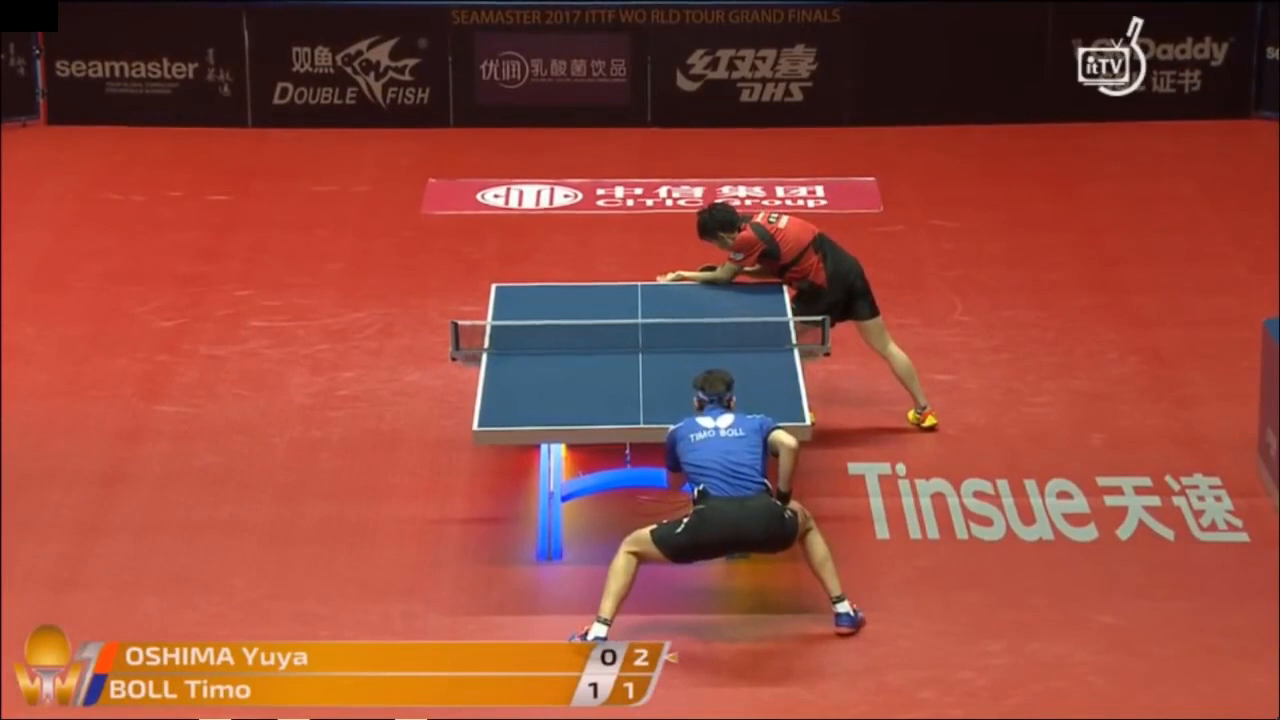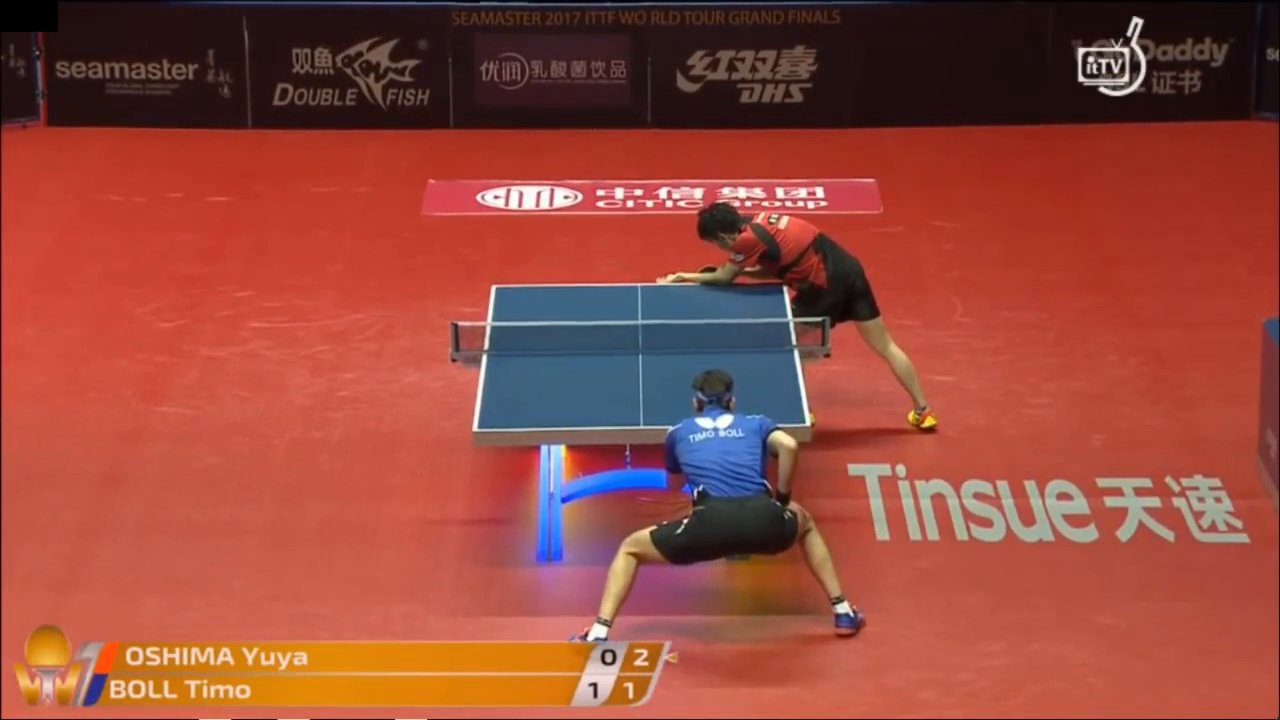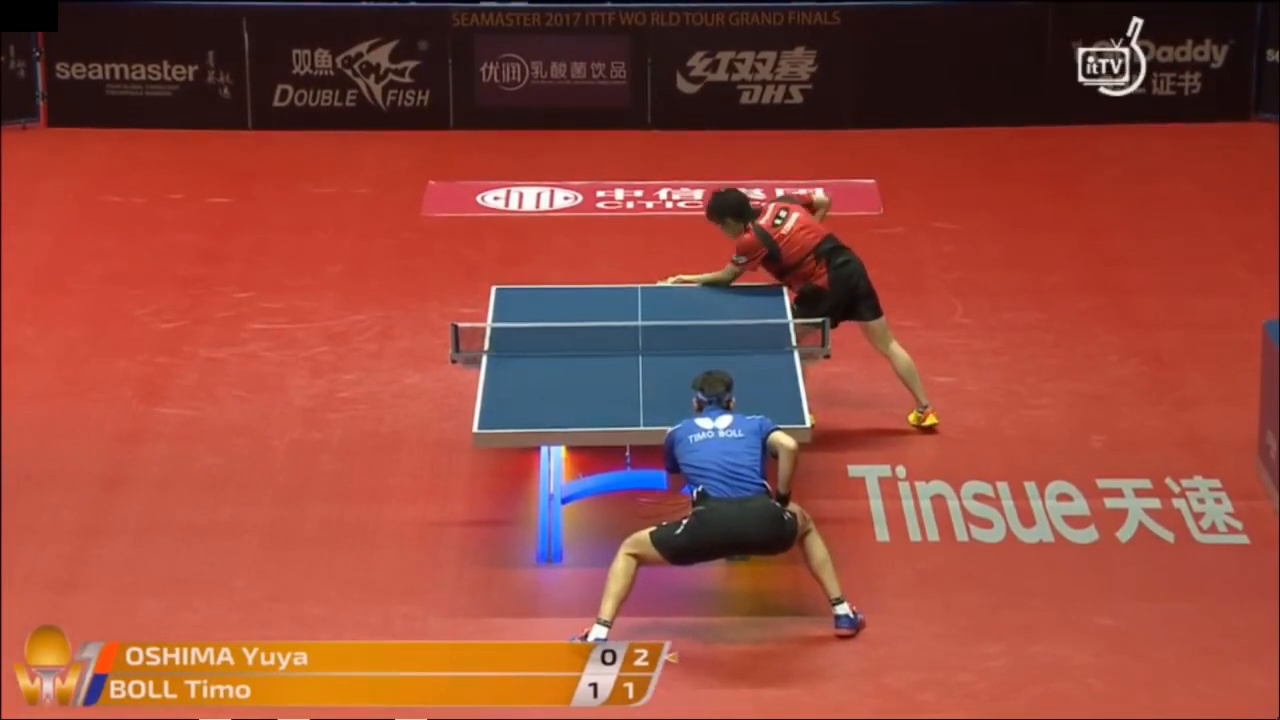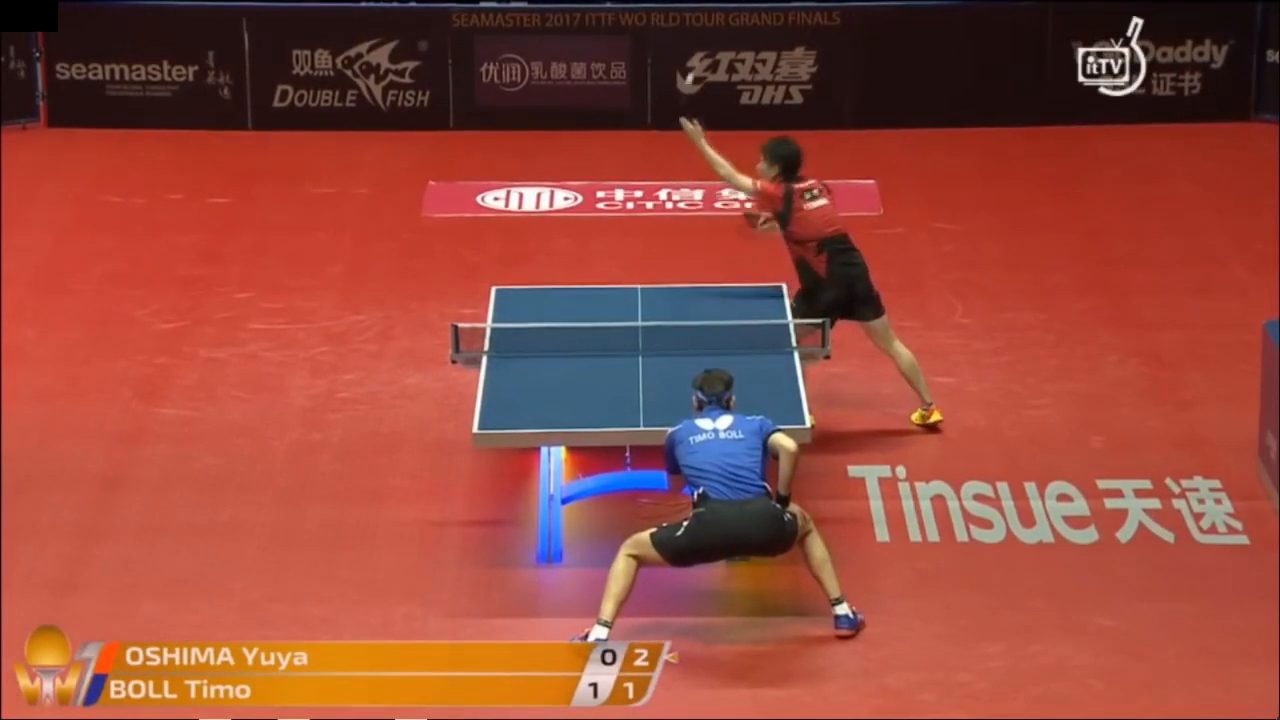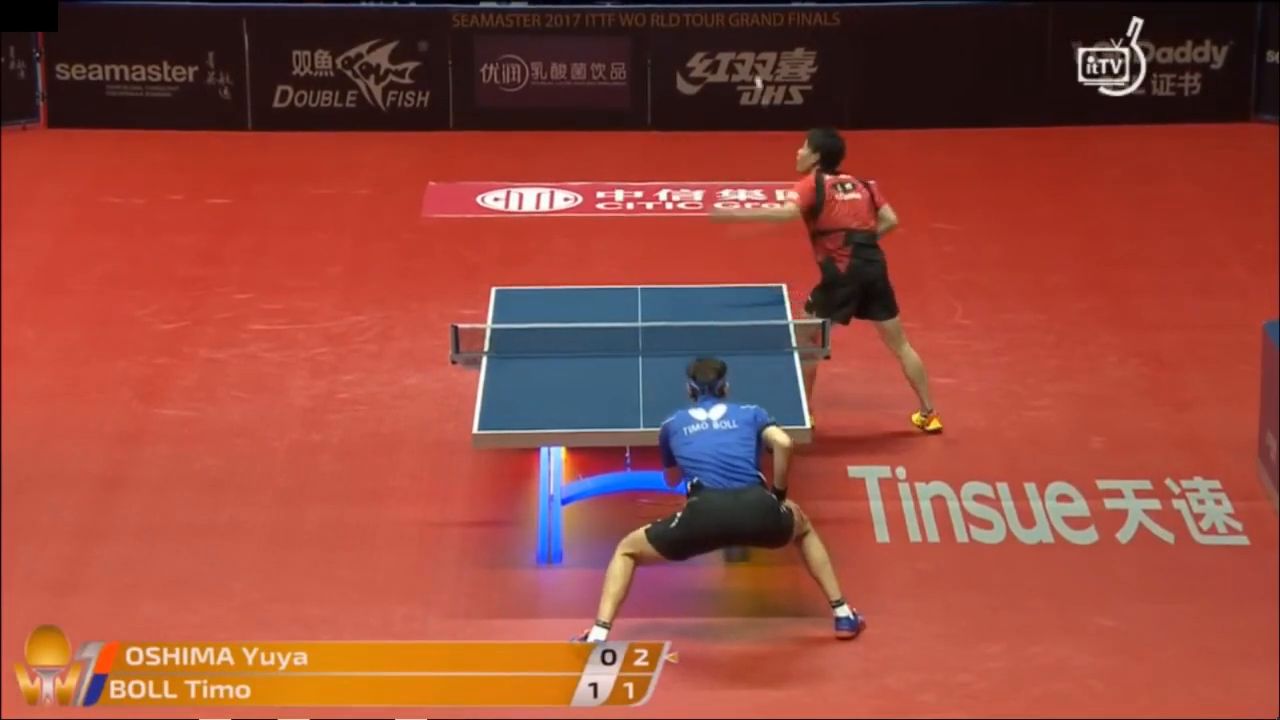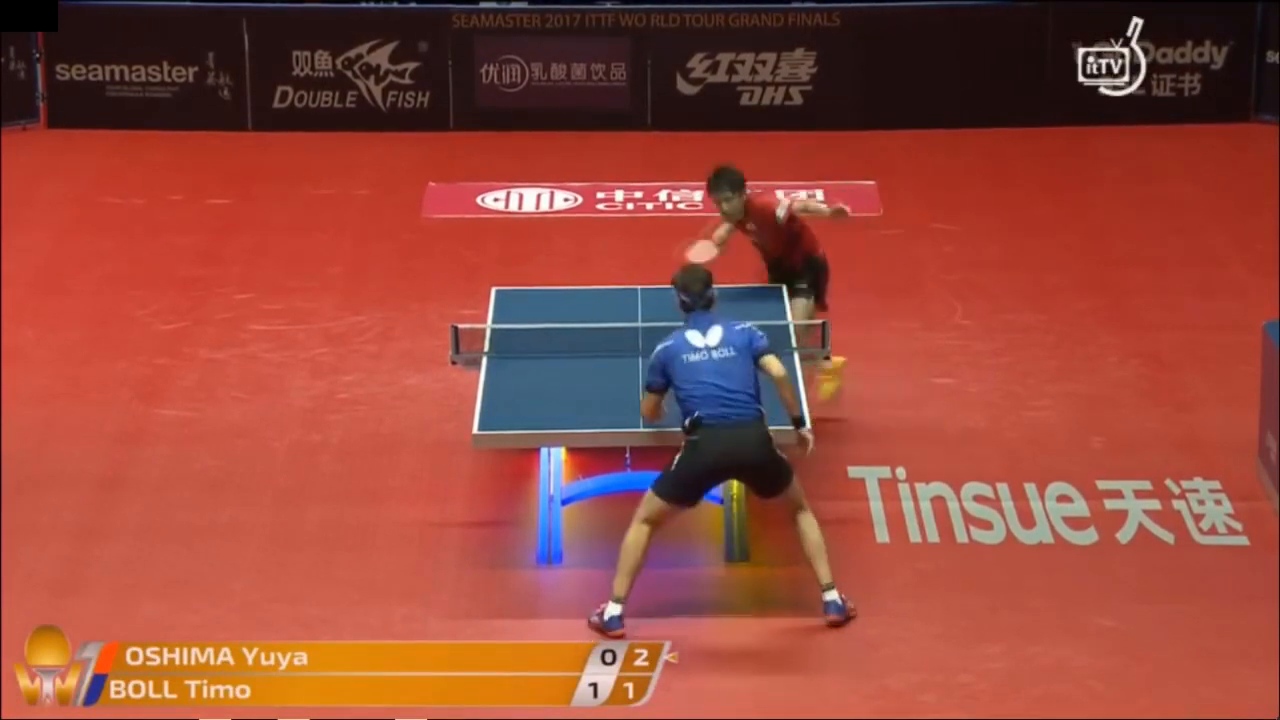
dt=0.5s
person 1, frame 1
left shoulder: (679, 432)
right shoulder: (757, 423)
right elbow: (789, 444)
right wrist: (783, 497)
left hip: (710, 523)
right hip: (763, 520)
left knee: (630, 548)
right knee: (805, 523)
left ankle: (597, 634)
right ankle: (843, 613)
person 1, frame 2
left shoulder: (679, 432)
right shoulder: (755, 423)
right elbow: (788, 445)
right wrist: (782, 498)
left hip: (710, 524)
right hip: (762, 521)
left knee: (629, 549)
right knee: (804, 524)
left ankle: (598, 635)
right ankle: (843, 614)
person 1, frame 3
left shoulder: (678, 433)
right shoulder: (755, 423)
right elbow: (788, 446)
right wrist: (782, 499)
left hip: (709, 524)
right hip: (762, 521)
left knee: (630, 550)
right knee: (804, 524)
left ankle: (598, 636)
right ankle: (843, 615)
person 1, frame 4
left shoulder: (678, 434)
right shoulder: (756, 424)
right elbow: (789, 448)
right wrist: (783, 501)
left hip: (710, 527)
right hip: (763, 524)
left knee: (630, 550)
right knee: (804, 524)
left ankle: (599, 635)
right ankle: (843, 614)
person 1, frame 5
left shoulder: (672, 424)
right shoulder: (751, 414)
left elbow: (672, 479)
right elbow: (783, 443)
right wrist: (779, 494)
left hip: (705, 514)
right hip: (757, 511)
left knee: (627, 551)
right knee: (802, 527)
left ankle: (598, 636)
right ankle: (843, 616)
person 1, frame 6
left shoulder: (668, 347)
right shoulder: (745, 332)
left elbow: (650, 414)
right elbow: (779, 374)
left wrist: (660, 399)
right wrist: (799, 423)
left hip: (703, 446)
right hip: (753, 441)
left knee: (643, 521)
right knee: (801, 508)
left ankle: (613, 613)
right ankle: (831, 599)
person 2, frame 1
left shoulder: (748, 238)
right shoulder: (762, 220)
left elbow: (723, 277)
left wrist: (681, 275)
right wrist: (744, 269)
left hip: (825, 285)
right hip: (848, 268)
right knee: (885, 346)
right ankle: (923, 410)
person 2, frame 2
left shoulder: (748, 239)
right shoulder: (761, 220)
left elbow: (724, 278)
left wrist: (681, 277)
right wrist: (743, 270)
left hip: (825, 285)
right hip: (849, 268)
right knee: (885, 346)
right ankle: (922, 410)
person 2, frame 3
left shoulder: (752, 239)
right shoulder: (781, 204)
left elbow: (725, 278)
right elbow: (824, 202)
left wrist: (683, 279)
left hip: (826, 287)
right hip: (852, 268)
right knee: (887, 345)
right ankle: (924, 409)
person 2, frame 4
left shoulder: (779, 195)
right shoulder: (818, 188)
left elbow: (730, 176)
left wrist: (699, 141)
right wrist: (777, 224)
left hip: (825, 282)
right hip: (855, 269)
right knee: (889, 344)
right ankle: (928, 407)
person 2, frame 5
left shoulder: (812, 185)
right shoulder: (860, 184)
left elbow: (786, 213)
right elbow: (890, 221)
left wrist: (736, 214)
left hip: (842, 274)
right hip: (875, 267)
left knee: (806, 340)
right knee: (899, 345)
right ankle: (928, 413)
person 2, frame 6
left shoulder: (764, 206)
right shoulder: (735, 208)
left elbow: (801, 207)
left wrist: (831, 209)
right wrist: (720, 237)
left hip: (808, 268)
right hip: (782, 270)
right ankle: (828, 365)
